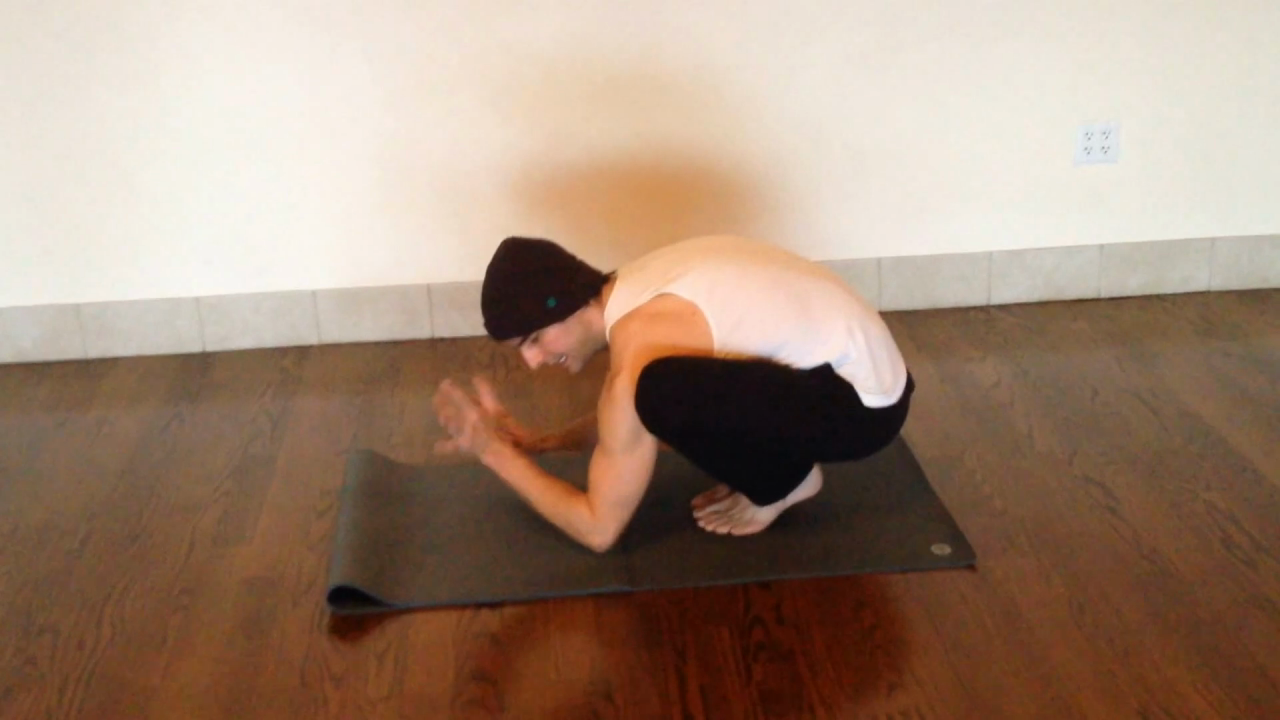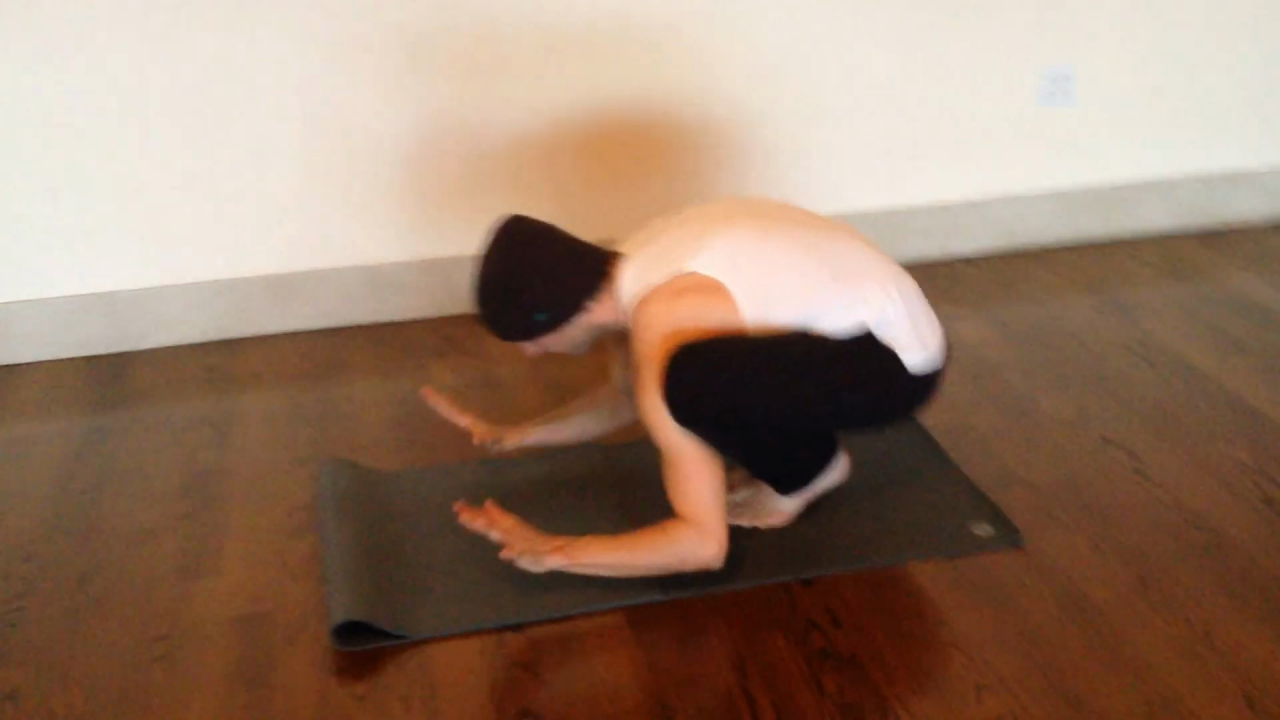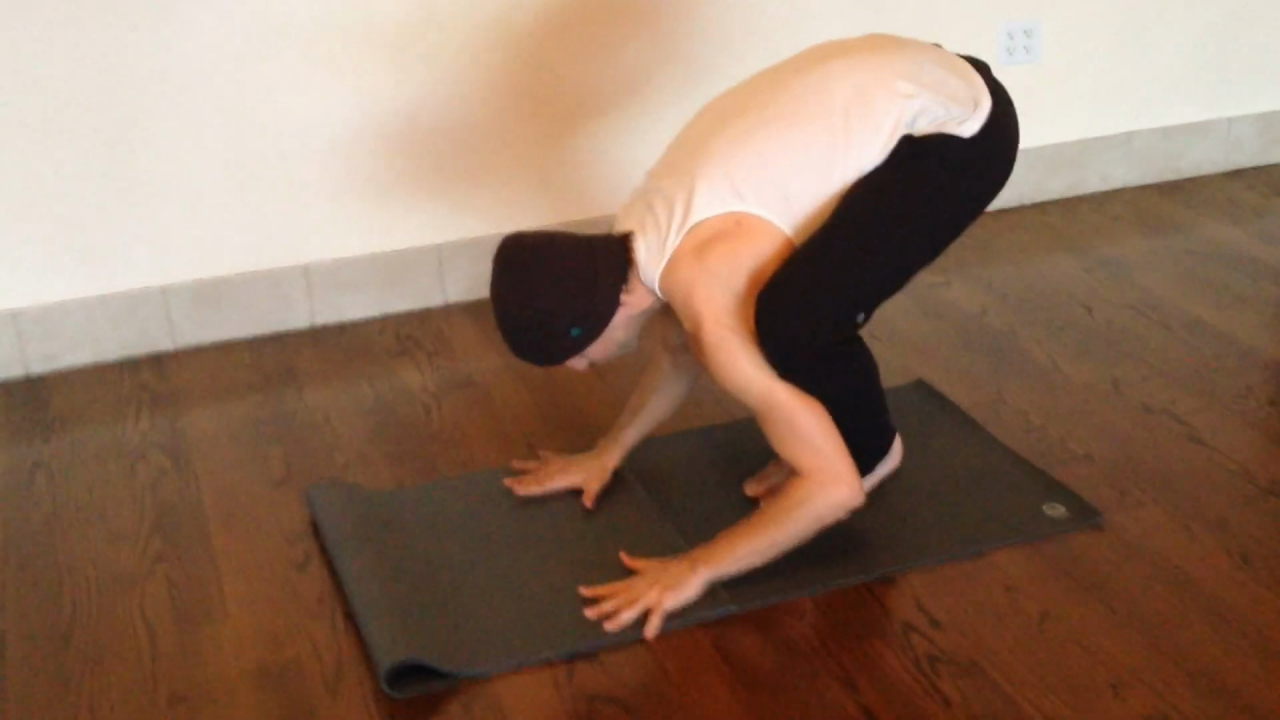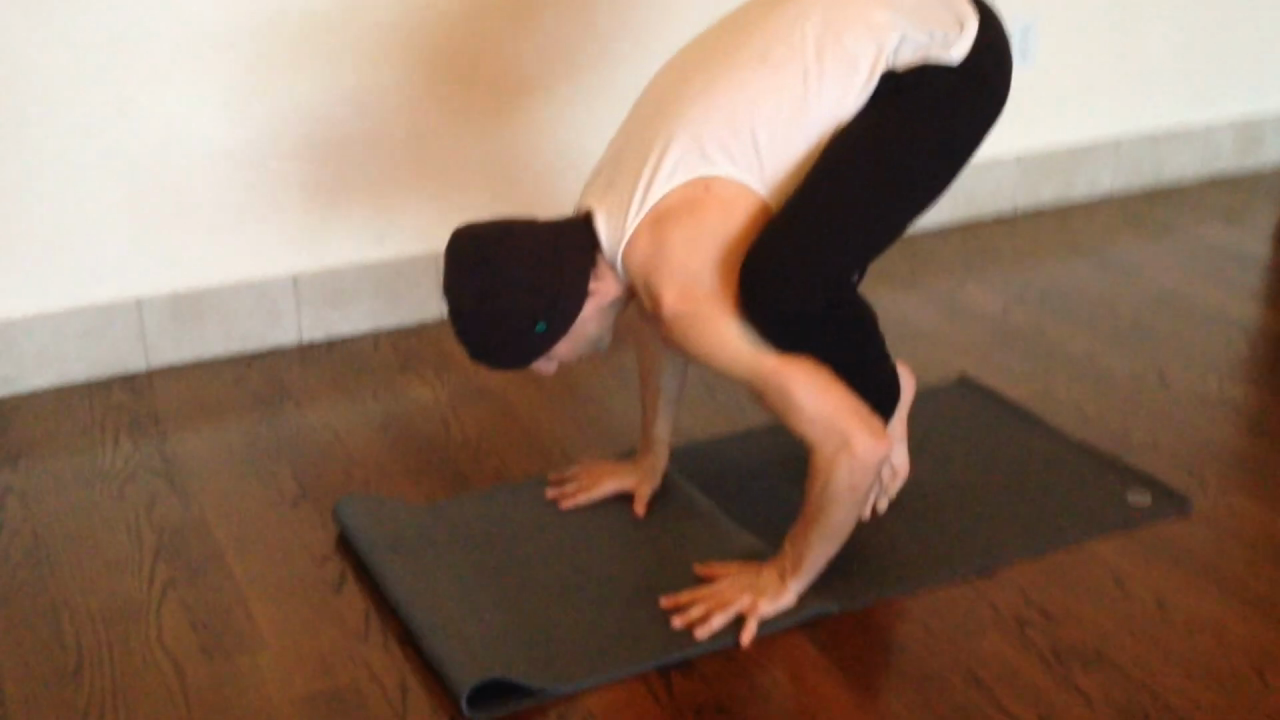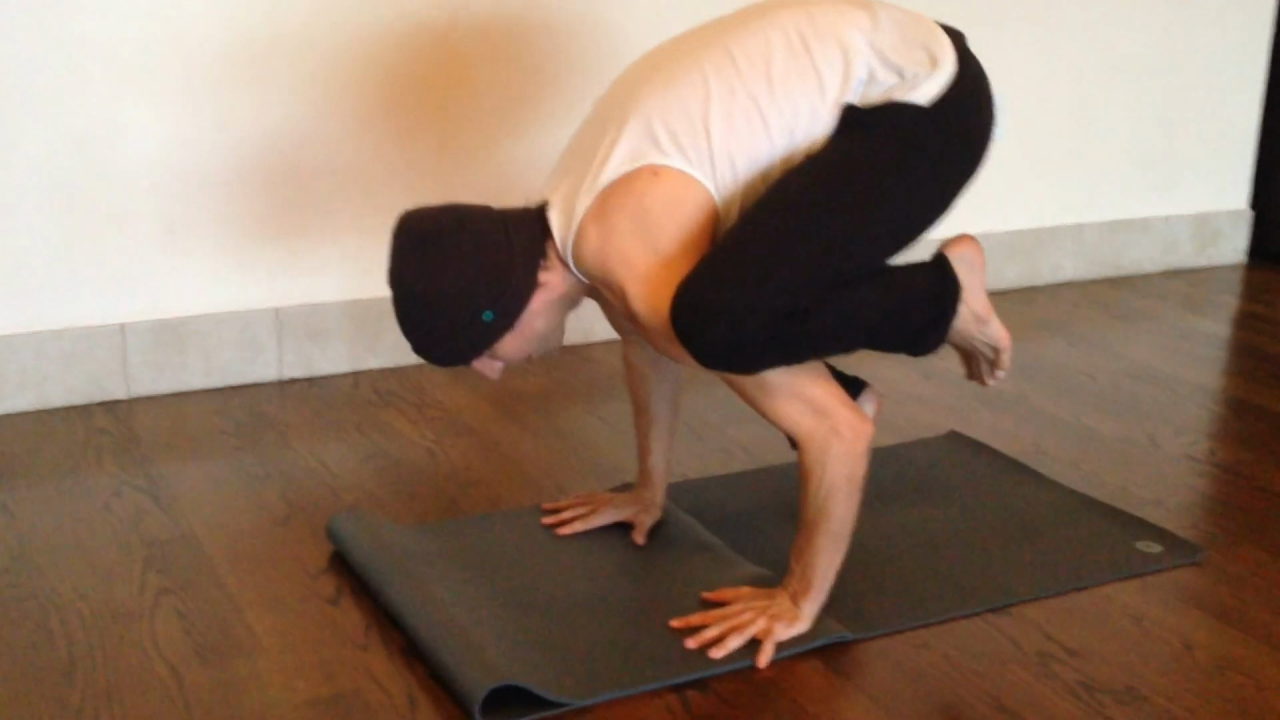
dt=1s
person 1, frame 1
left shoulder: (639, 347)
right shoulder: (628, 292)
left elbow: (600, 528)
right elbow: (631, 420)
left hip: (864, 405)
right hip: (848, 357)
left knee: (662, 390)
left ankle: (781, 484)
right ankle: (769, 465)
person 1, frame 2
left shoulder: (661, 339)
right shoulder: (624, 270)
left elbow: (704, 543)
right elbow: (628, 397)
left wrist: (552, 550)
right wrist: (511, 436)
left hip: (900, 361)
right hip: (863, 315)
left knee: (690, 378)
left ankle: (809, 470)
right ankle: (796, 453)
person 1, frame 3
left shoulder: (710, 297)
right shoulder: (640, 232)
left elbow: (836, 486)
right elbow: (680, 348)
left wrist: (695, 569)
right wrist: (608, 453)
left hip: (959, 127)
right hip: (888, 79)
left knee: (794, 320)
left ankle: (871, 449)
right ankle: (828, 429)
person 1, frame 4
left shoulder: (681, 282)
right shoulder: (604, 214)
left elbow: (857, 444)
left wrist: (787, 576)
right wrist: (651, 458)
left hip: (947, 53)
left knee: (784, 288)
left ankle: (883, 397)
right ankle: (865, 394)
person 1, frame 5
left shoulder: (636, 265)
right shoulder: (571, 215)
left elbow: (840, 430)
right elbow: (650, 340)
left wrist: (799, 601)
right wrist: (649, 491)
left hip: (925, 96)
left knee: (718, 321)
left ankle: (941, 295)
right ankle: (839, 384)
